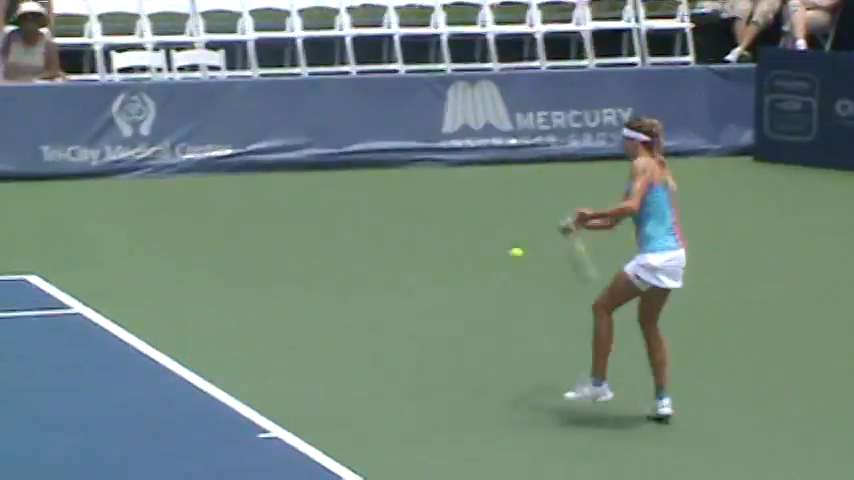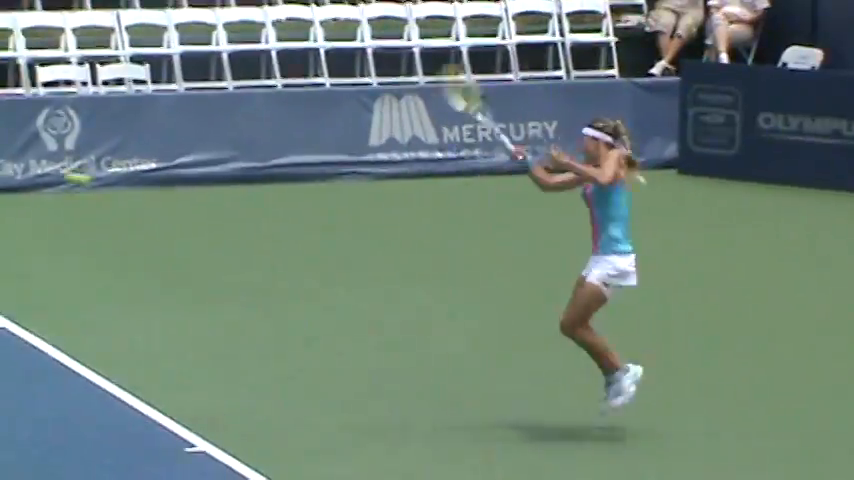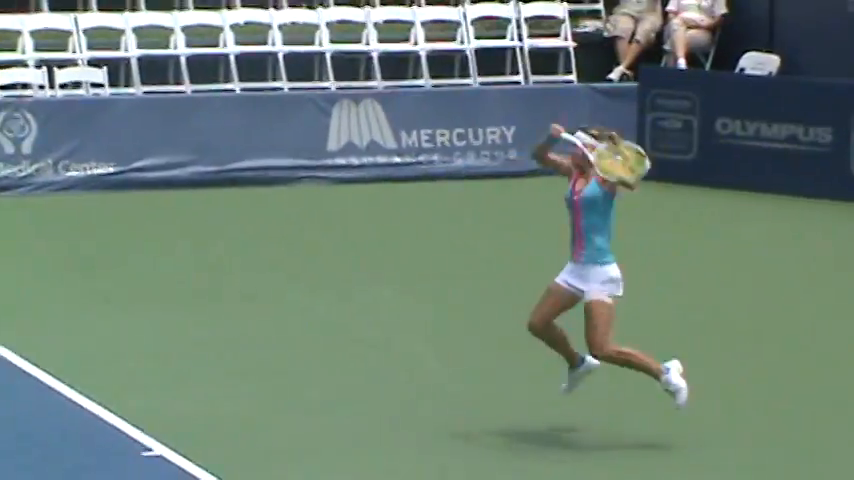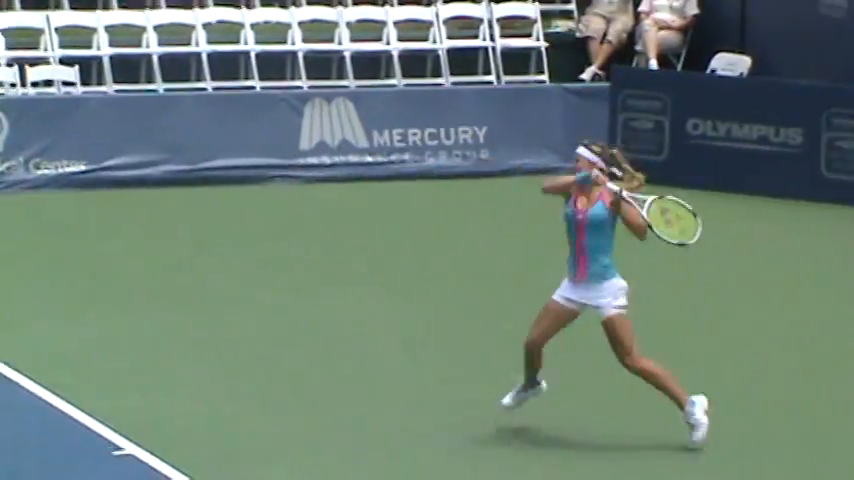
dt=0.1s
person 1, frame 1
left shoulder: (643, 165)
right shoulder: (652, 168)
left elbow: (631, 207)
right elbow: (615, 222)
left wrist: (591, 215)
right wrist: (585, 223)
left hip: (656, 257)
right hip: (673, 254)
left knee: (601, 309)
right knee: (648, 323)
left ankle: (597, 382)
right ankle: (663, 399)
person 1, frame 2
left shoulder: (616, 160)
right shoulder: (590, 173)
left elbow: (605, 180)
right elbow: (548, 184)
left wrist: (568, 164)
right wrist: (527, 160)
left hip: (613, 261)
right hip: (603, 259)
left knee: (570, 325)
right knee: (576, 324)
left ankle: (619, 372)
right ankle: (616, 376)
person 1, frame 3
left shoulder: (606, 174)
right shoulder: (574, 169)
left elbow: (626, 181)
right elbow: (540, 156)
left wrist: (596, 161)
right wrist: (551, 139)
left hip: (600, 272)
right hip: (575, 268)
left knee: (602, 349)
right knee: (537, 324)
left ankle: (664, 371)
right ankle: (578, 363)
person 1, frame 4
left shoulder: (613, 197)
right shoulder: (572, 189)
left elbow: (641, 233)
right elbow: (547, 186)
left wrist: (628, 198)
right wrist: (581, 177)
left hip: (605, 288)
right hip: (573, 286)
left knee: (633, 361)
right knee: (532, 343)
left ankle: (691, 405)
right ankle: (531, 384)
